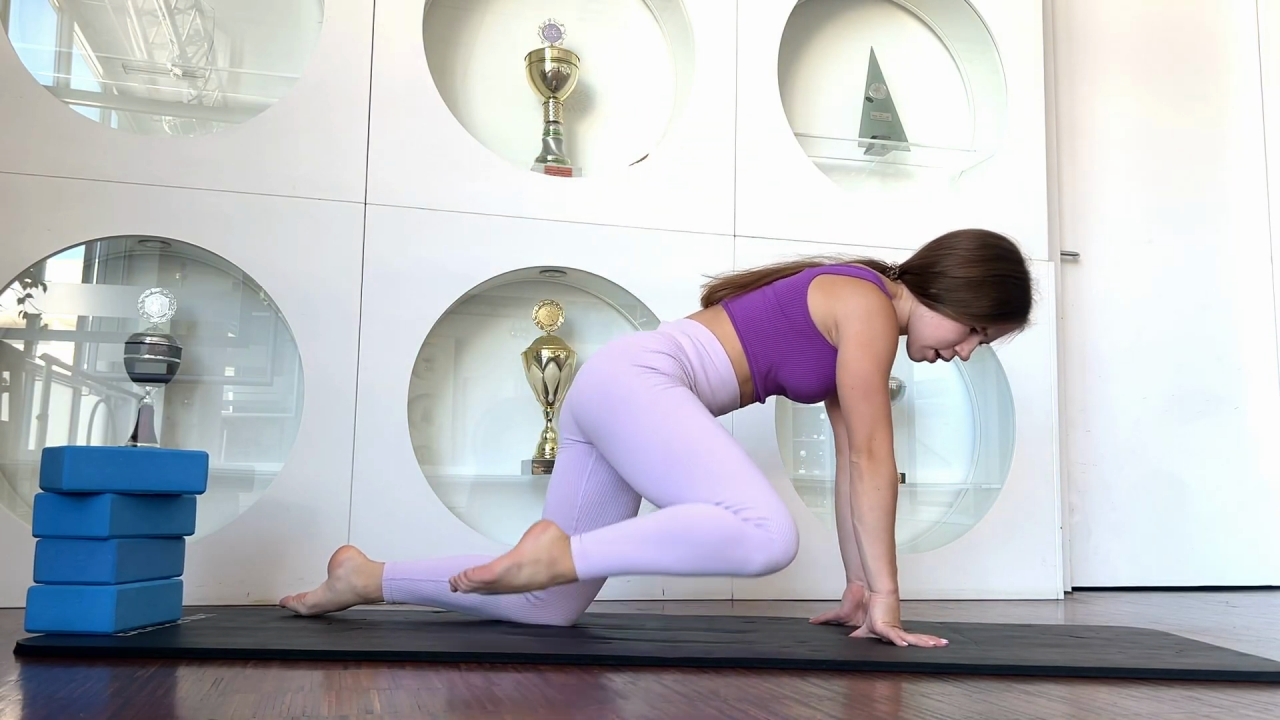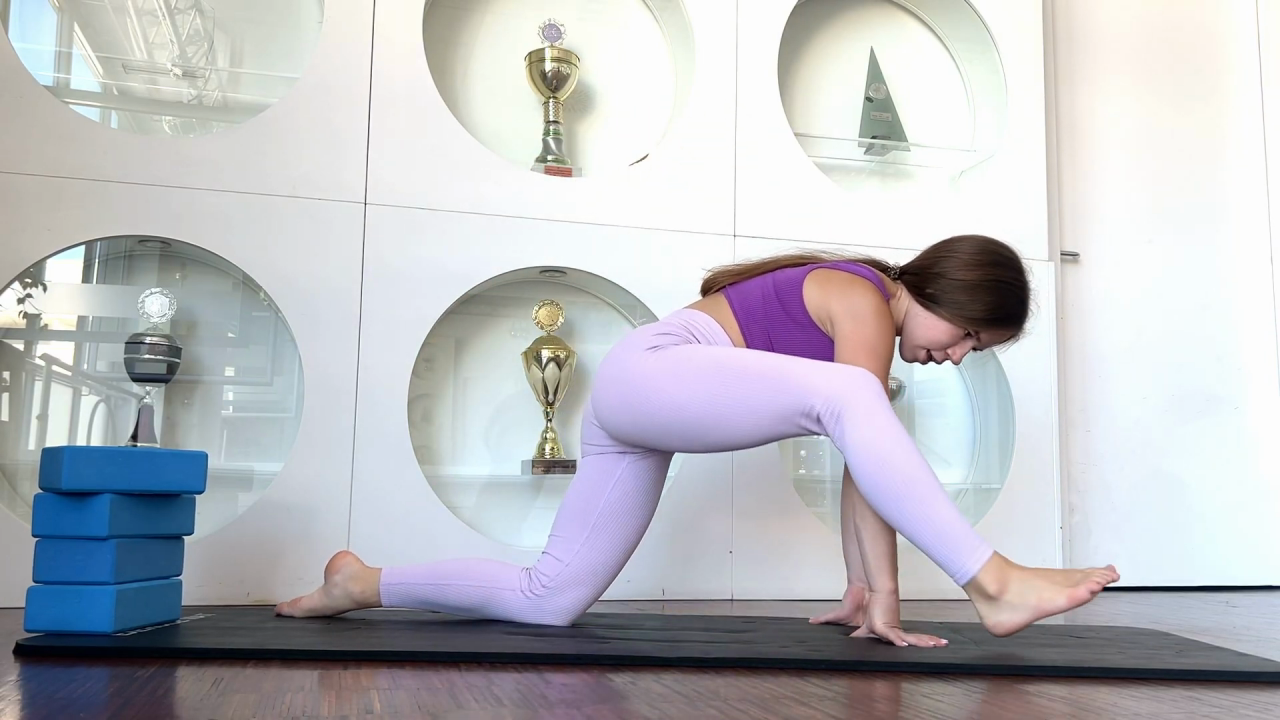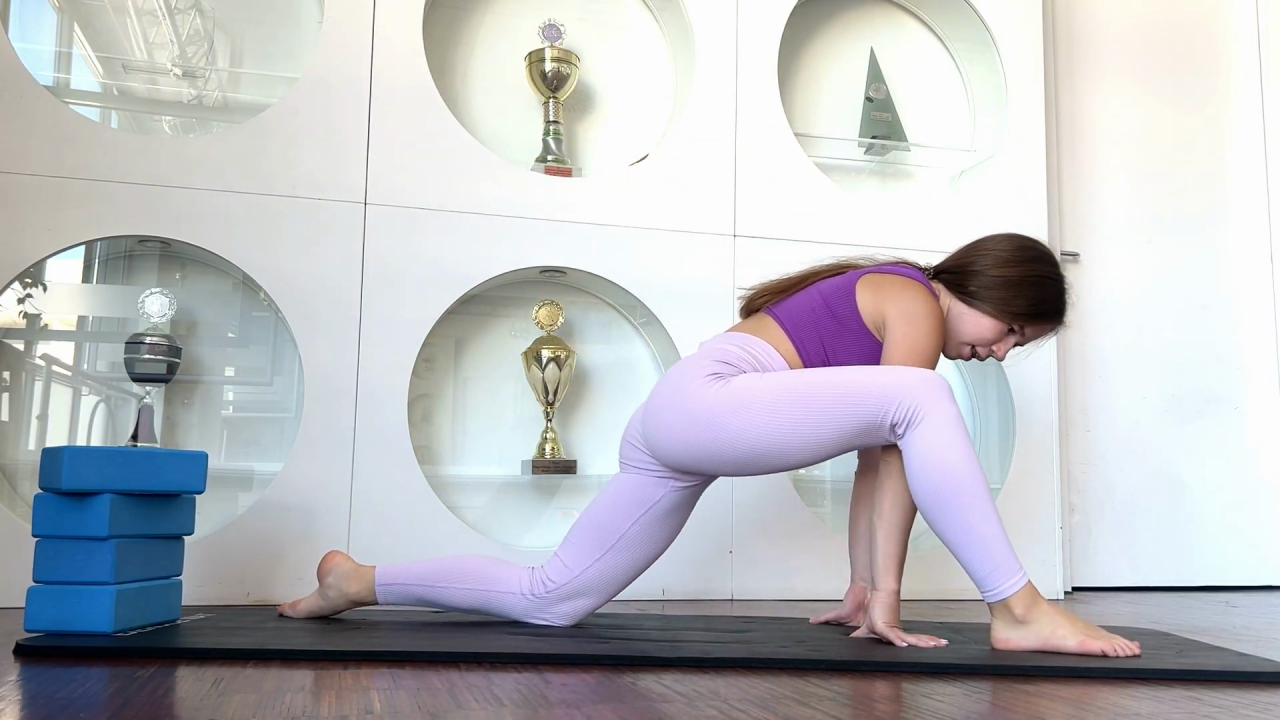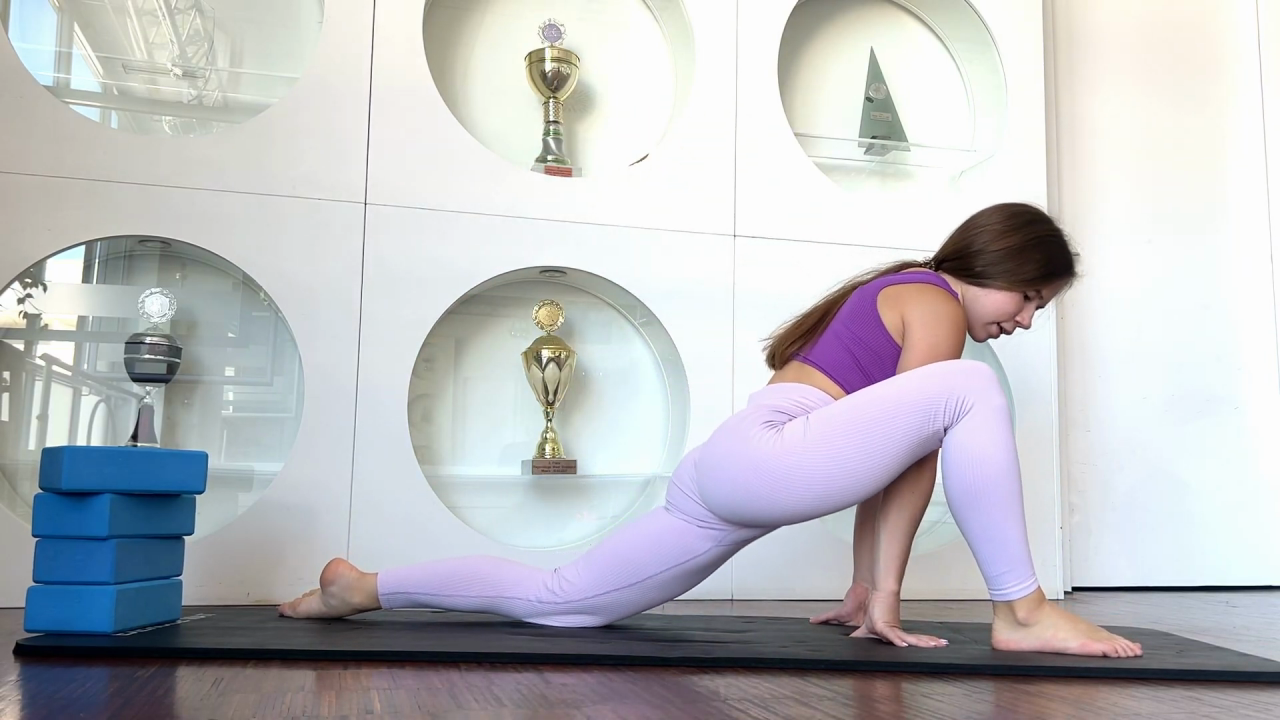
dt=0.5s
person 1, frame 1
left shoulder: (856, 313)
right shoulder: (869, 306)
left elbow: (851, 461)
right elbow: (870, 459)
left wrist: (860, 591)
right wrist: (885, 594)
left hip: (616, 400)
right hip: (632, 375)
left knee: (548, 604)
right knee: (767, 539)
left ankle: (365, 579)
right ankle: (557, 550)
person 1, frame 2
left shoulder: (867, 320)
right shoulder: (862, 302)
left elbow: (867, 459)
right elbow: (857, 414)
left wrist: (868, 592)
right wrist: (881, 593)
left hip: (638, 410)
right hip: (646, 369)
left knee: (550, 600)
right knee: (841, 395)
left ankle: (363, 584)
right ankle: (993, 586)
person 1, frame 3
left shoulder: (888, 302)
right shoulder: (915, 302)
left elbow: (879, 457)
right elbow: (895, 459)
left wrist: (867, 592)
right wrist: (885, 596)
left hip: (674, 423)
right hip: (700, 404)
left knee: (551, 601)
right knee: (922, 398)
left ankle: (357, 580)
right ankle: (1018, 610)
person 1, frame 4
left shoulder: (899, 295)
right shoulder: (938, 303)
left elbow: (887, 443)
right elbow: (916, 458)
left wrist: (867, 590)
right wrist: (884, 596)
left hip: (724, 470)
right hip: (757, 460)
left knee: (557, 601)
right knee: (970, 393)
left ankle: (360, 588)
right ankle: (1021, 613)
